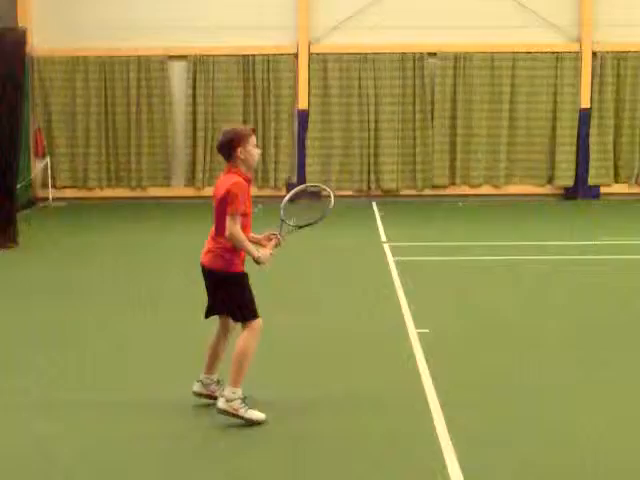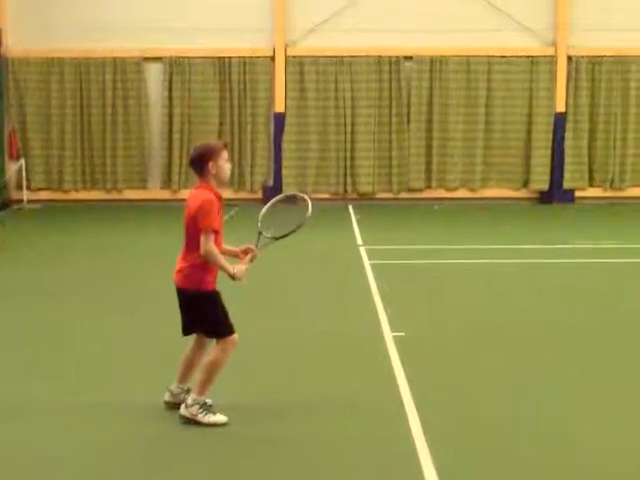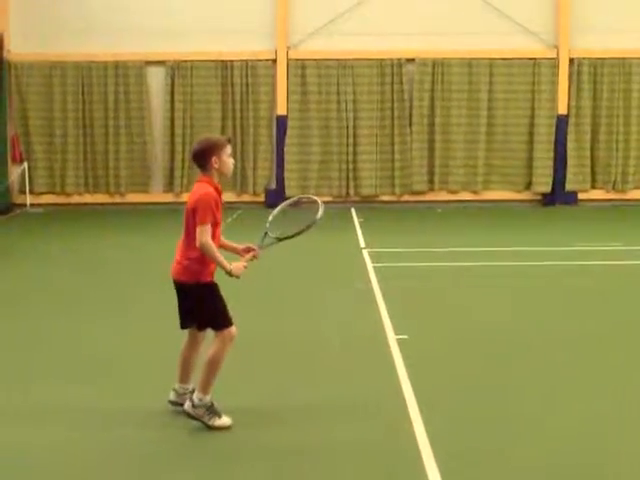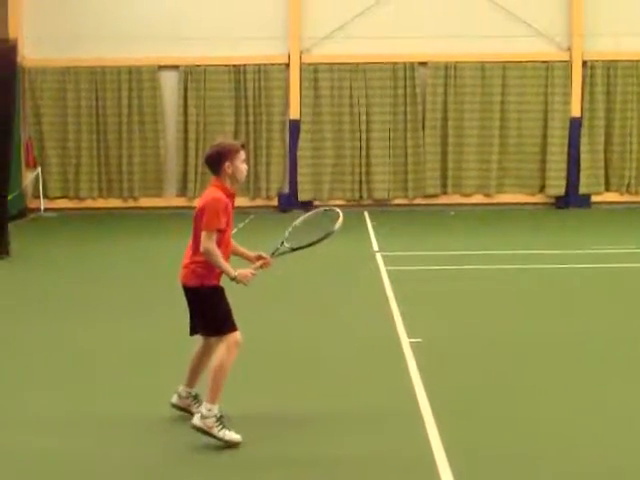
dt=0.5s
person 1, frame 1
left shoulder: (227, 180)
right shoulder: (237, 185)
right elbow: (232, 232)
left wrist: (257, 238)
right wrist: (256, 254)
left hip: (214, 261)
right hip: (226, 265)
left knee: (226, 324)
right knee: (252, 325)
left ankle: (207, 382)
right ankle: (232, 397)
person 1, frame 2
left shoulder: (198, 195)
right shoulder: (208, 201)
right elbow: (206, 250)
left wrist: (234, 251)
right wrist: (232, 271)
left hip: (188, 278)
right hip: (199, 282)
left knee: (204, 337)
right knee: (228, 340)
left ankle: (177, 391)
right ankle: (194, 404)
person 1, frame 3
left shoulder: (204, 191)
right shoulder: (207, 194)
right elbow: (203, 242)
left wrist: (237, 249)
right wrist: (229, 268)
left hip: (186, 273)
right hip: (196, 275)
left knee: (197, 332)
right knee: (226, 333)
left ankle: (182, 391)
right ankle: (200, 402)
person 1, frame 4
left shoulder: (221, 197)
right shoulder: (216, 200)
right elbow: (207, 247)
left wrist: (249, 255)
right wrist: (234, 273)
left hip: (198, 277)
right hip: (202, 278)
left knee: (211, 339)
right knee: (231, 340)
left ankle: (185, 395)
right ankle: (208, 414)
